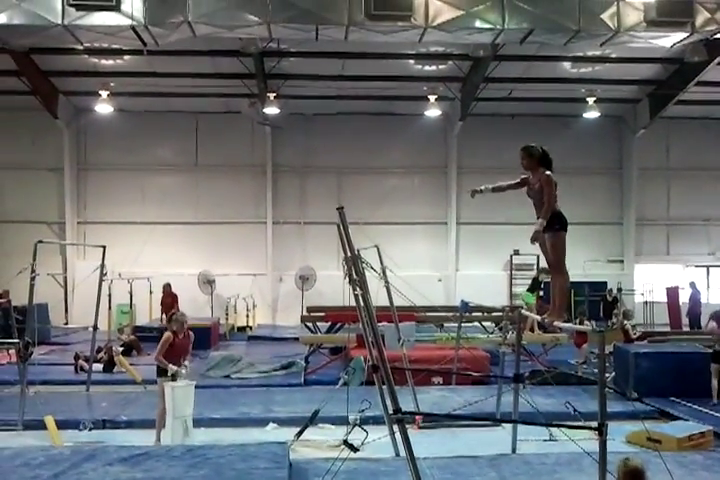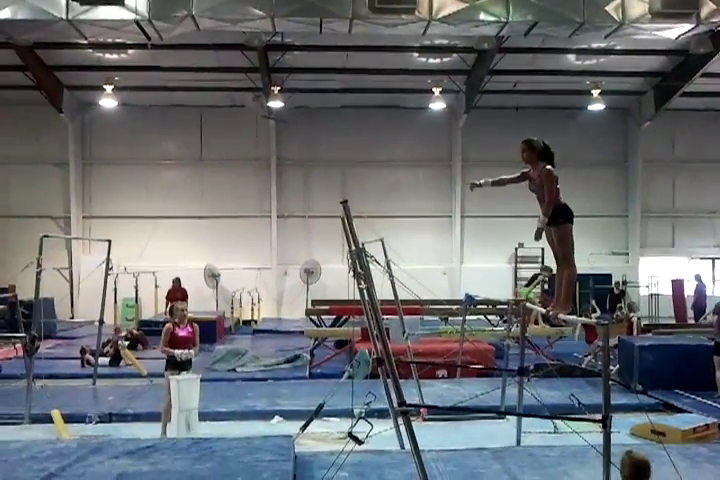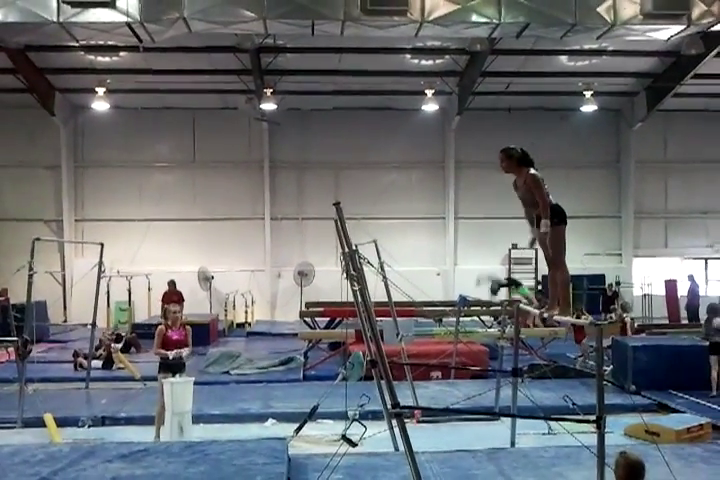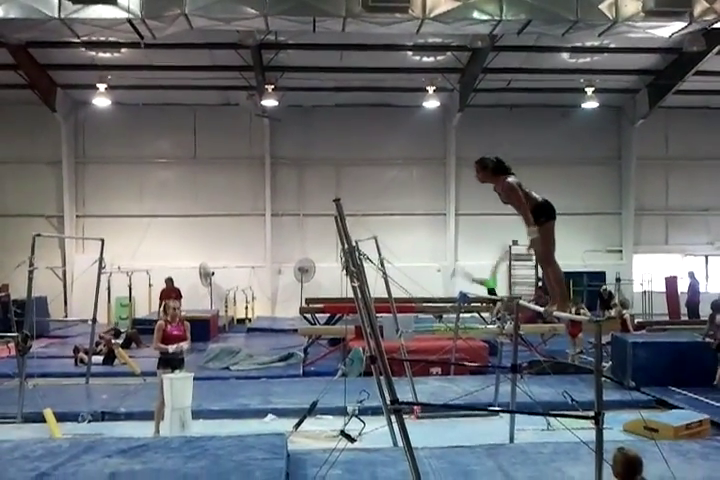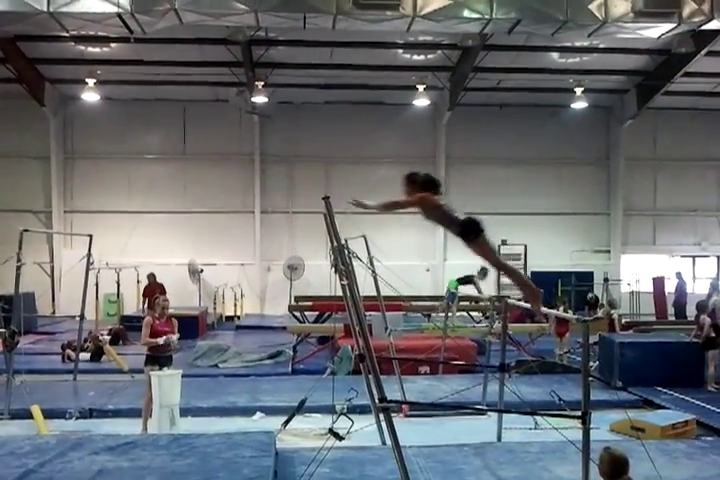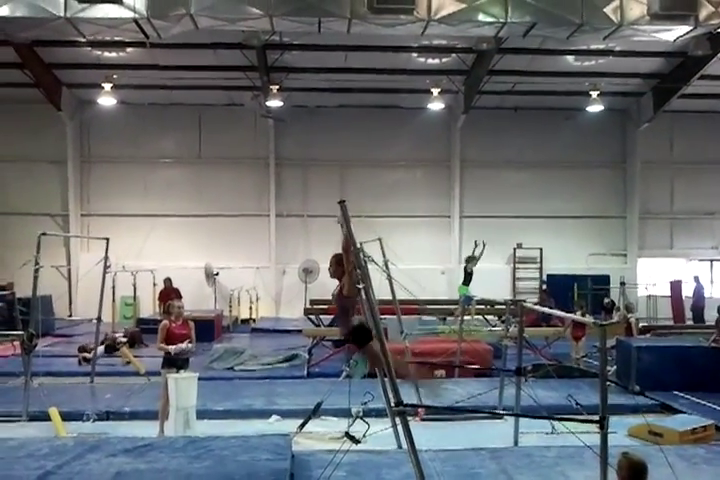
dt=0.4s
person 1, frame 1
left shoulder: (547, 177)
right shoulder: (528, 179)
left elbow: (548, 205)
right elbow: (505, 186)
left wrist: (538, 227)
right wrist: (482, 189)
left hip: (555, 222)
right hip: (545, 224)
left knee: (559, 269)
right knee: (553, 269)
left ankle: (560, 312)
right ankle: (553, 310)
person 1, frame 2
left shoulder: (547, 171)
right shoulder: (529, 173)
left elbow: (550, 200)
right elbow: (506, 179)
left wrist: (540, 225)
right wrist: (482, 183)
left hip: (561, 214)
right hip: (551, 216)
left knee: (567, 261)
right knee: (560, 262)
left ankle: (565, 303)
right ankle: (557, 302)
person 1, frame 3
left shoulder: (531, 176)
right shoulder: (516, 182)
left elbow: (544, 203)
left wrist: (545, 229)
right wrist: (534, 232)
left hip: (554, 216)
right hip: (543, 218)
left knee: (558, 263)
right knee: (551, 264)
left ankle: (565, 307)
right ankle: (553, 304)
person 1, frame 4
left shoulder: (507, 185)
right shoulder: (499, 186)
left elbow: (524, 208)
left wrist: (534, 234)
right wrist: (532, 231)
left hip: (543, 211)
right hip: (535, 213)
left knee: (548, 260)
right knee: (543, 260)
left ankle: (563, 301)
right ankle: (558, 300)
person 1, frame 5
left shoulder: (423, 198)
right shoulder: (426, 199)
left elbow: (397, 204)
right elbow: (397, 204)
left wrist: (368, 205)
left hip: (467, 228)
right hip: (466, 227)
left knee: (498, 263)
right knee: (498, 264)
left ankle: (535, 296)
right ankle: (532, 296)
person 1, frame 6
left shoulder: (347, 285)
right shoulder: (343, 286)
left elbow: (349, 261)
left hip: (354, 330)
right hip: (353, 331)
left knee: (381, 364)
person 2, frame 1
left shoulder: (190, 335)
right shoulder: (169, 336)
right elbow: (157, 356)
left wrist: (185, 363)
right wrist: (170, 367)
left hip: (178, 370)
right hip: (164, 370)
right knee: (164, 405)
right ankle: (157, 438)
person 2, frame 2
left shoulder: (194, 327)
right shoulder: (169, 327)
left elbow: (196, 346)
right elbow: (162, 348)
left wrist: (192, 352)
right wrist: (176, 352)
left hip: (187, 364)
right hip: (172, 364)
right knee: (170, 398)
right ankle: (163, 431)
person 2, frame 3
left shoulder: (186, 329)
right shoulder: (162, 329)
left elbow: (189, 347)
right elbow: (156, 350)
left wrist: (185, 352)
right wrist: (171, 353)
left hip: (180, 366)
right hip: (165, 367)
right knee: (163, 401)
right ankle: (157, 435)
person 2, frame 4
left shoulder: (185, 324)
right shoulder: (162, 324)
left elbow: (188, 342)
right elbow: (155, 345)
left wrist: (185, 346)
right wrist: (171, 347)
left hip: (179, 361)
right hip: (165, 362)
right knee: (163, 397)
right ankle: (156, 429)
person 2, frame 5
left shoulder: (173, 321)
right shoulder: (149, 320)
left elbow: (176, 341)
right elbow: (144, 340)
left wrist: (173, 339)
right wrist: (161, 340)
left hip: (167, 359)
right hip: (152, 359)
right knee: (150, 394)
right ankle: (144, 427)
person 2, frame 6
left shoulder: (189, 324)
right shoulder: (166, 323)
left elbow: (193, 343)
right elbow: (159, 344)
left wrist: (188, 346)
right wrist: (171, 348)
left hip: (184, 361)
right hip: (169, 362)
right knee: (166, 396)
right ankle: (161, 429)
